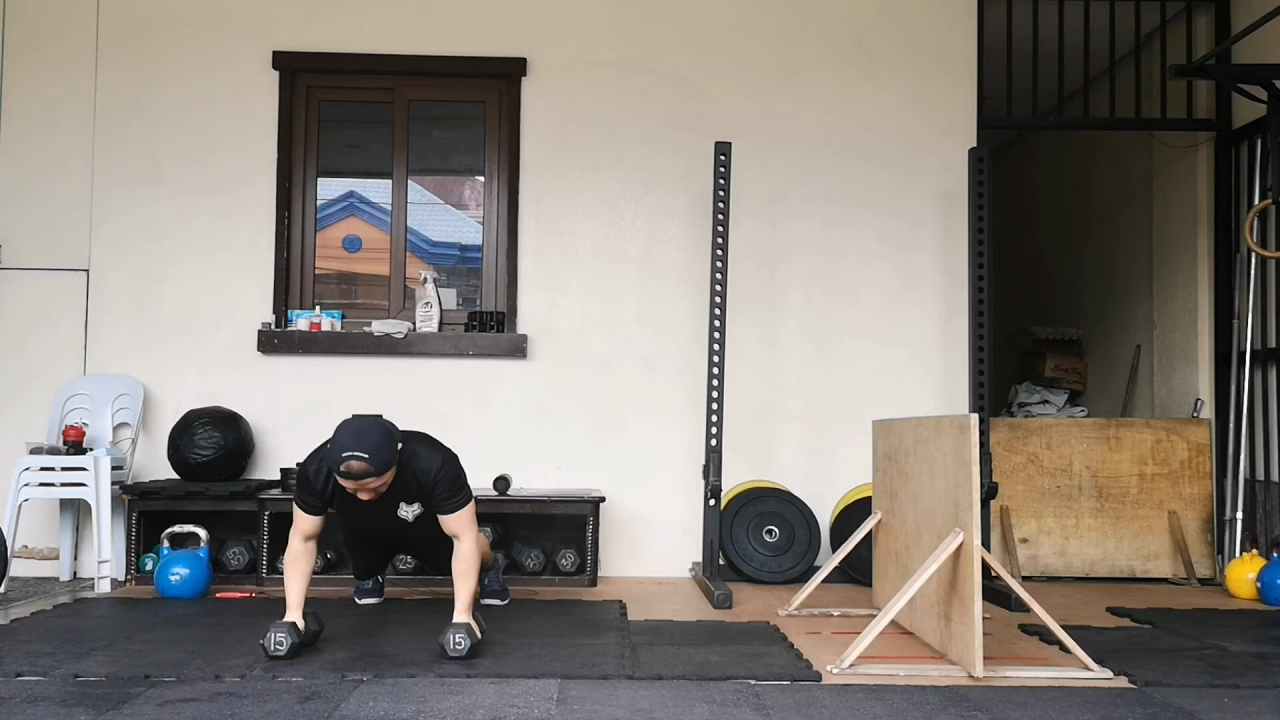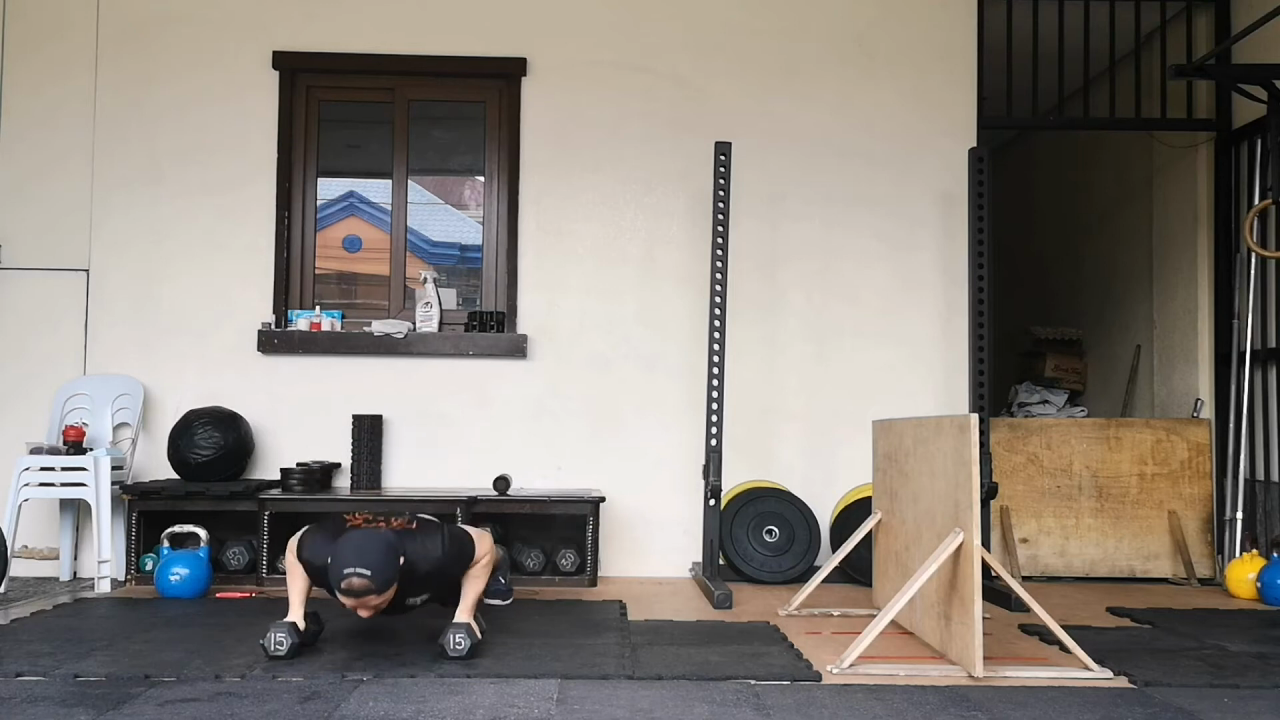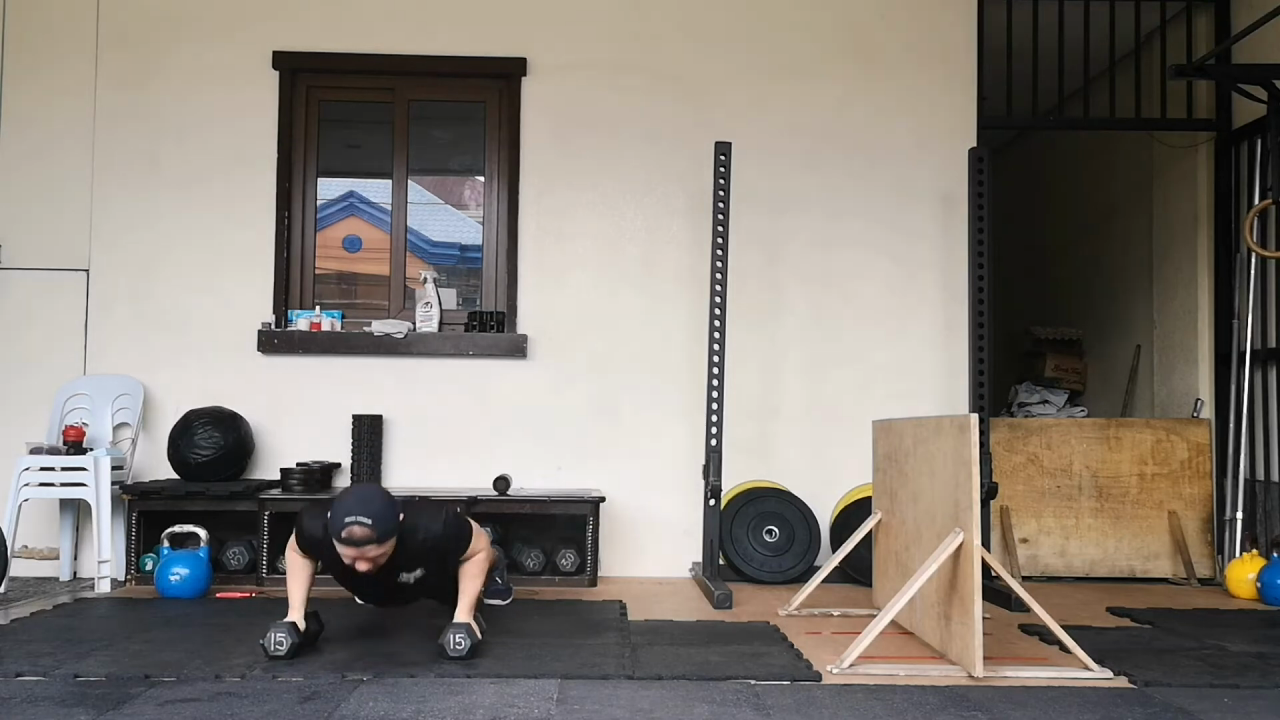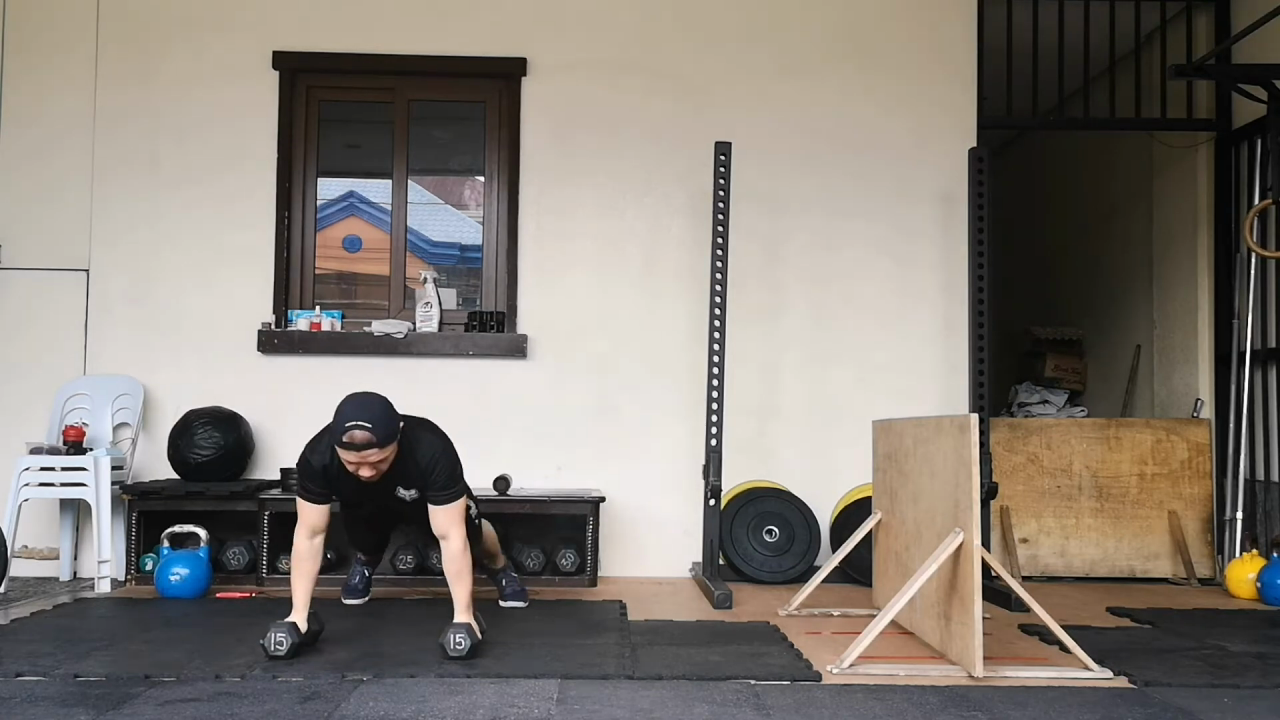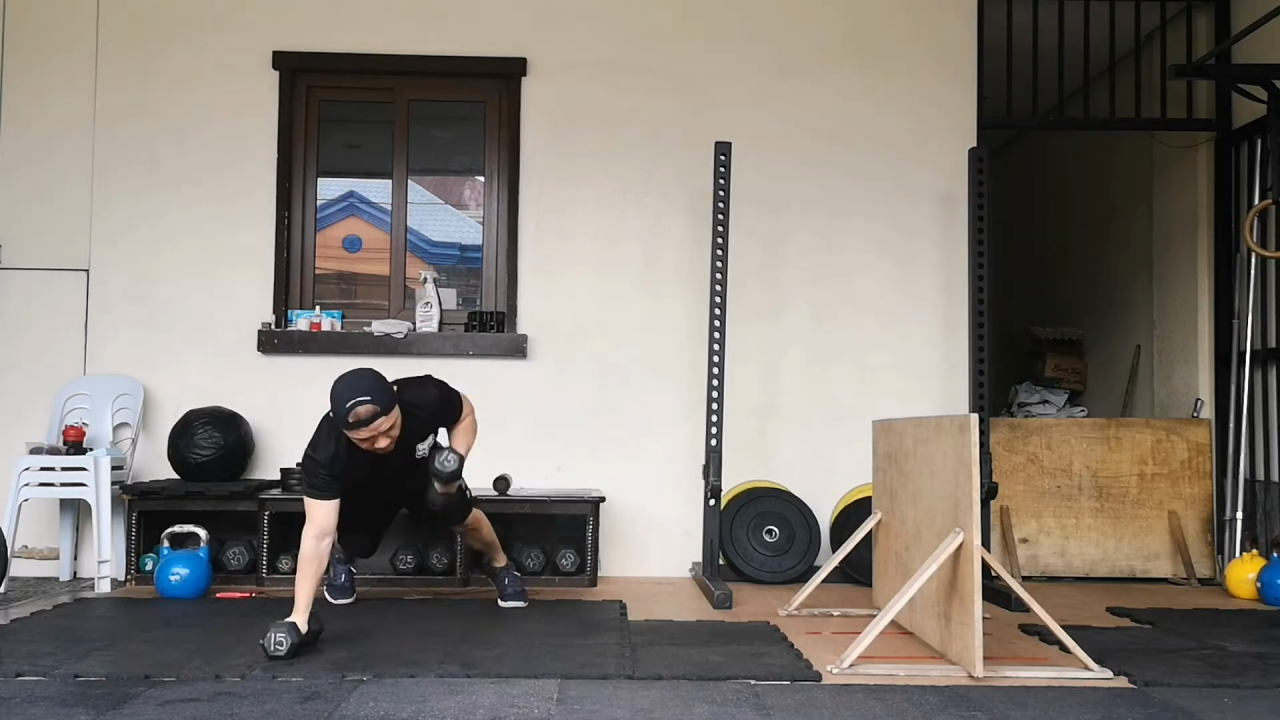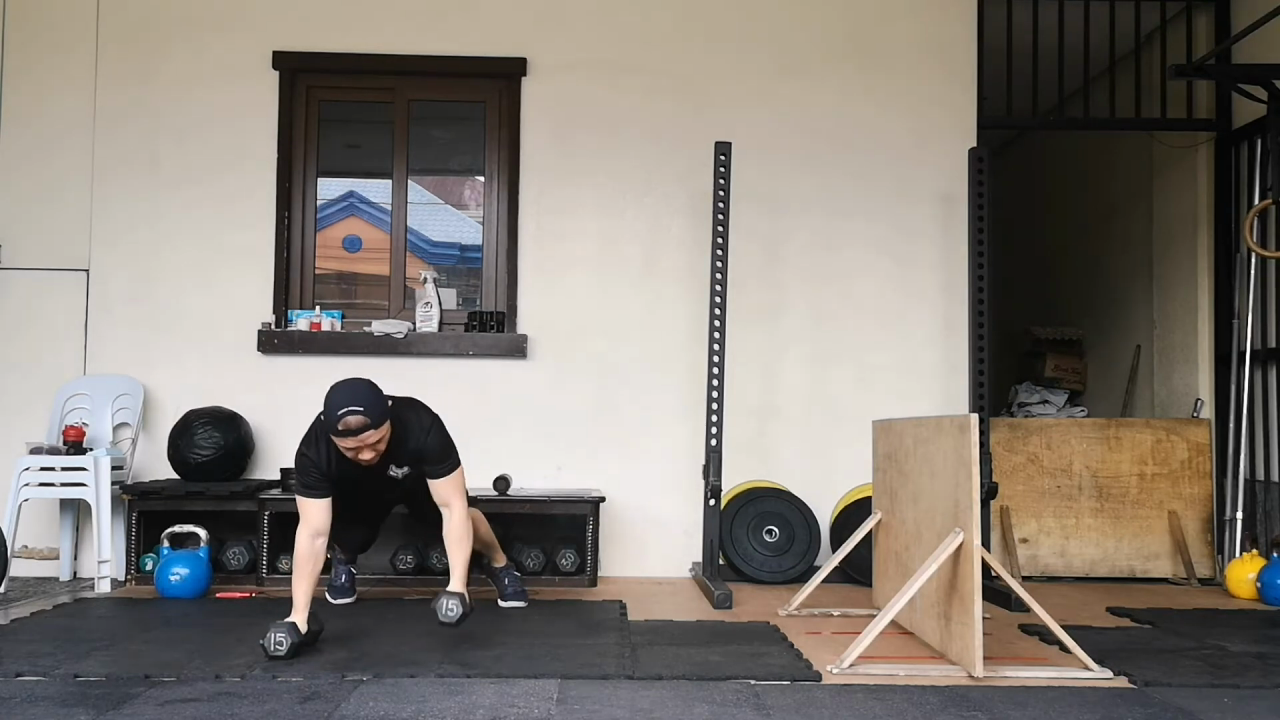
dt=0.5s
person 1, frame 1
left shoulder: (434, 464)
right shoulder: (316, 471)
left elbow: (464, 537)
right elbow: (303, 539)
left wrist: (463, 614)
right wrist: (293, 613)
left hip: (429, 530)
right hip: (365, 533)
left ankle: (488, 570)
right ankle: (372, 575)
person 1, frame 2
left shoulder: (435, 553)
right shoulder: (318, 551)
left elbow: (483, 551)
right elbow: (296, 548)
left wrist: (465, 614)
right wrist: (295, 612)
left ankle: (498, 561)
person 1, frame 3
left shoulder: (434, 526)
right shoulder: (316, 526)
left elbow: (478, 551)
right elbow: (298, 551)
left wrist: (464, 614)
right wrist: (296, 612)
left ankle: (493, 561)
person 1, frame 4
left shoulder: (431, 451)
right shoulder: (318, 457)
left elbow: (450, 537)
right elbow: (310, 535)
left wrist: (463, 615)
right wrist: (299, 614)
left ankle: (499, 567)
right ankle: (365, 561)
person 1, frame 5
left shoulder: (425, 396)
right shoulder: (323, 454)
left elbow: (466, 414)
right elbow: (318, 535)
right wrist: (299, 616)
left hip: (423, 473)
left knee: (465, 519)
left ankle: (499, 566)
right ankle: (341, 559)
person 1, frame 6
left shoulder: (421, 426)
right shoulder: (313, 452)
left elbow: (453, 508)
right elbow: (313, 535)
left wrist: (458, 584)
right wrist: (299, 615)
left hip: (417, 475)
left knee: (461, 518)
left ankle: (499, 566)
right ankle: (343, 560)
